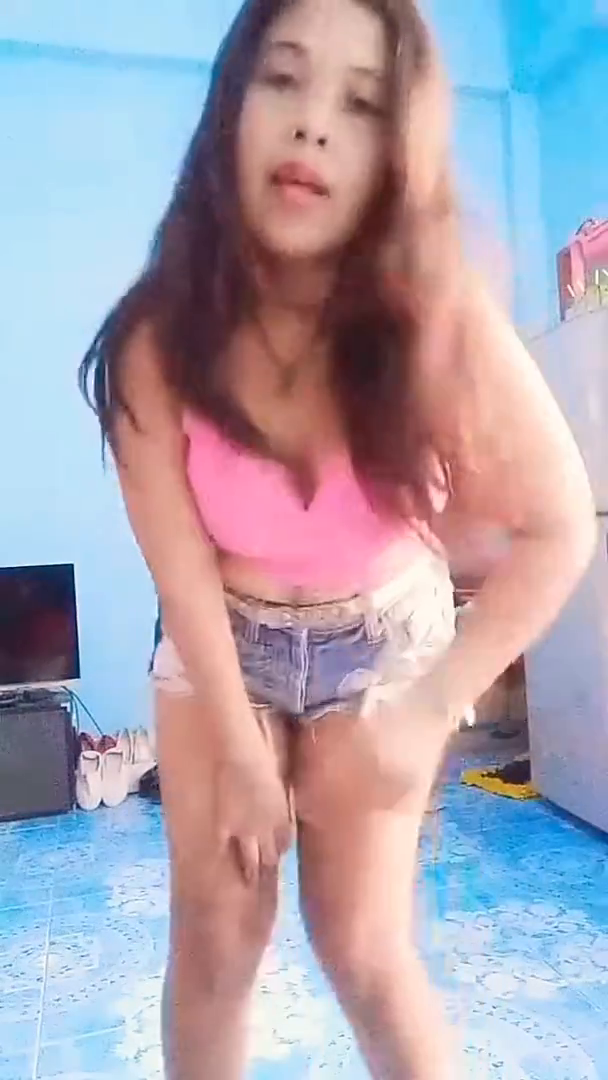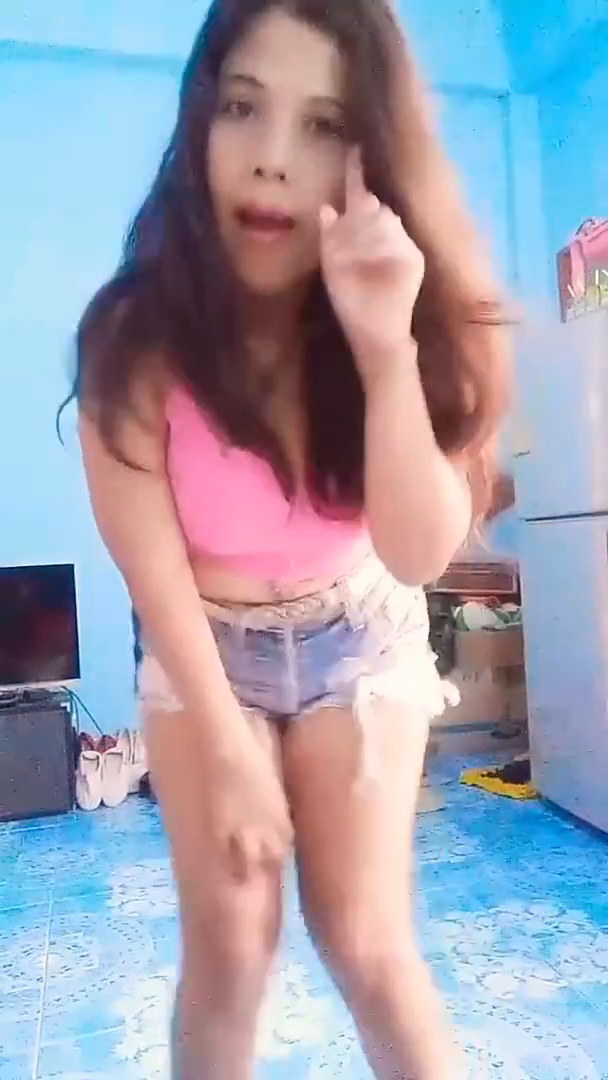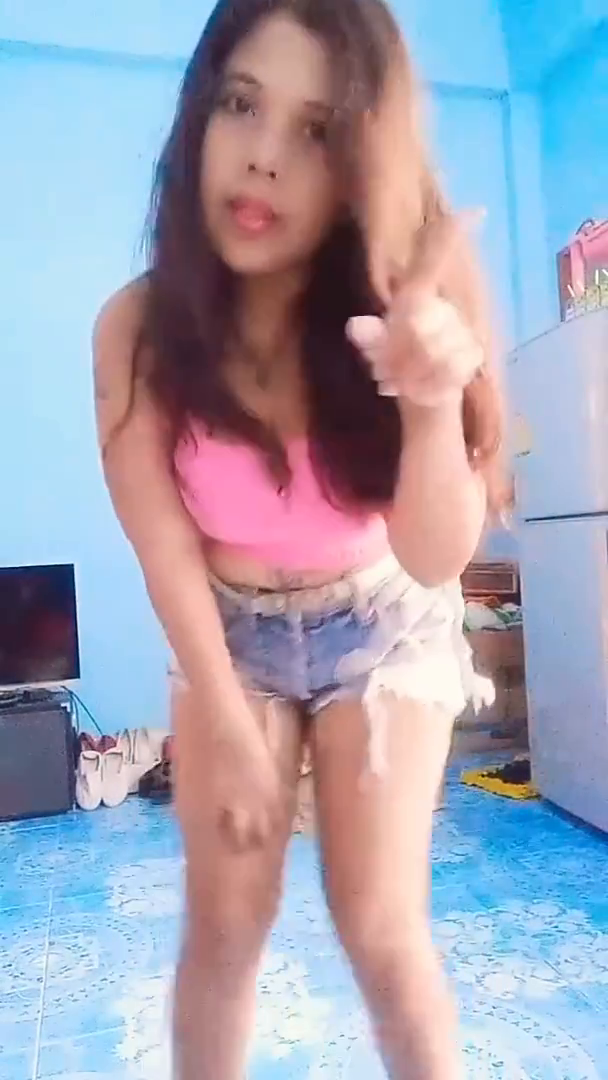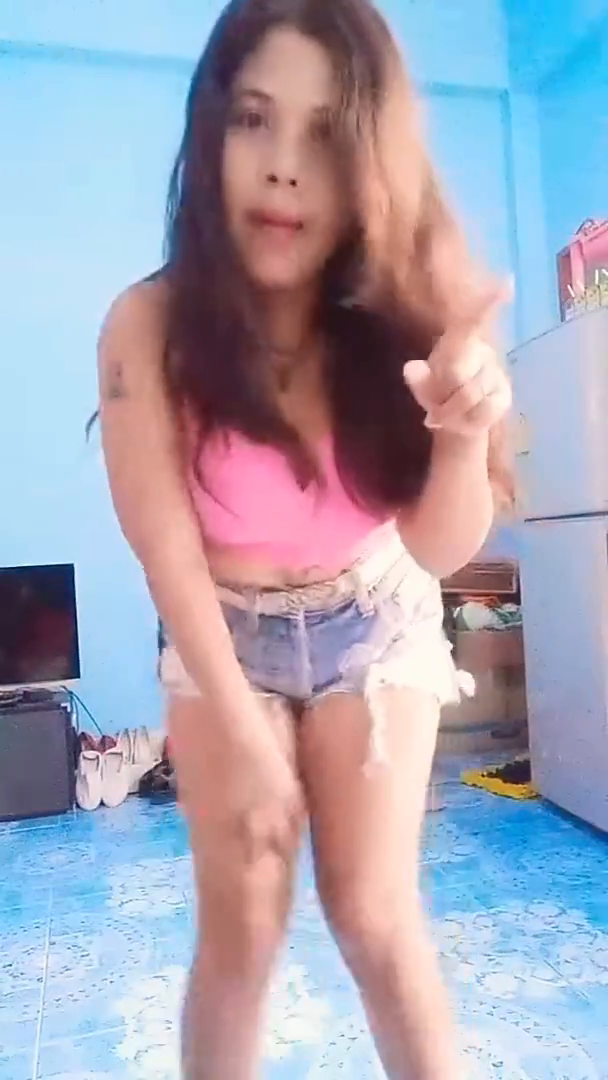
dt=0.5s
person 1, frame 1
left shoulder: (439, 320)
right shoulder: (162, 334)
left elbow: (560, 525)
right elbow: (182, 565)
left wrist: (428, 709)
right wrist: (240, 752)
left hip: (382, 643)
right hip: (221, 643)
left knee: (360, 946)
right knee: (216, 936)
person 1, frame 2
left shoulder: (410, 312)
right shoulder: (132, 326)
left elbow: (419, 553)
right elbow: (151, 562)
left wrist: (385, 345)
right wrist: (225, 747)
left hip: (359, 642)
right hip: (203, 649)
left knee: (364, 941)
right knee: (232, 942)
person 1, frame 3
left shoulder: (399, 318)
right shoulder: (138, 328)
left elbow: (436, 562)
right elbow: (166, 549)
left wrist: (433, 403)
right wrist: (230, 727)
left hip: (383, 636)
right hip: (226, 634)
left knee: (380, 927)
right knee: (225, 920)
person 1, frame 4
left shoulder: (402, 321)
right shoulder: (152, 323)
left elbow: (441, 549)
right elbow: (171, 551)
left wrist: (469, 433)
right wrist: (241, 732)
left hip: (373, 628)
right hip: (225, 635)
left knee: (374, 917)
right knee: (241, 925)
